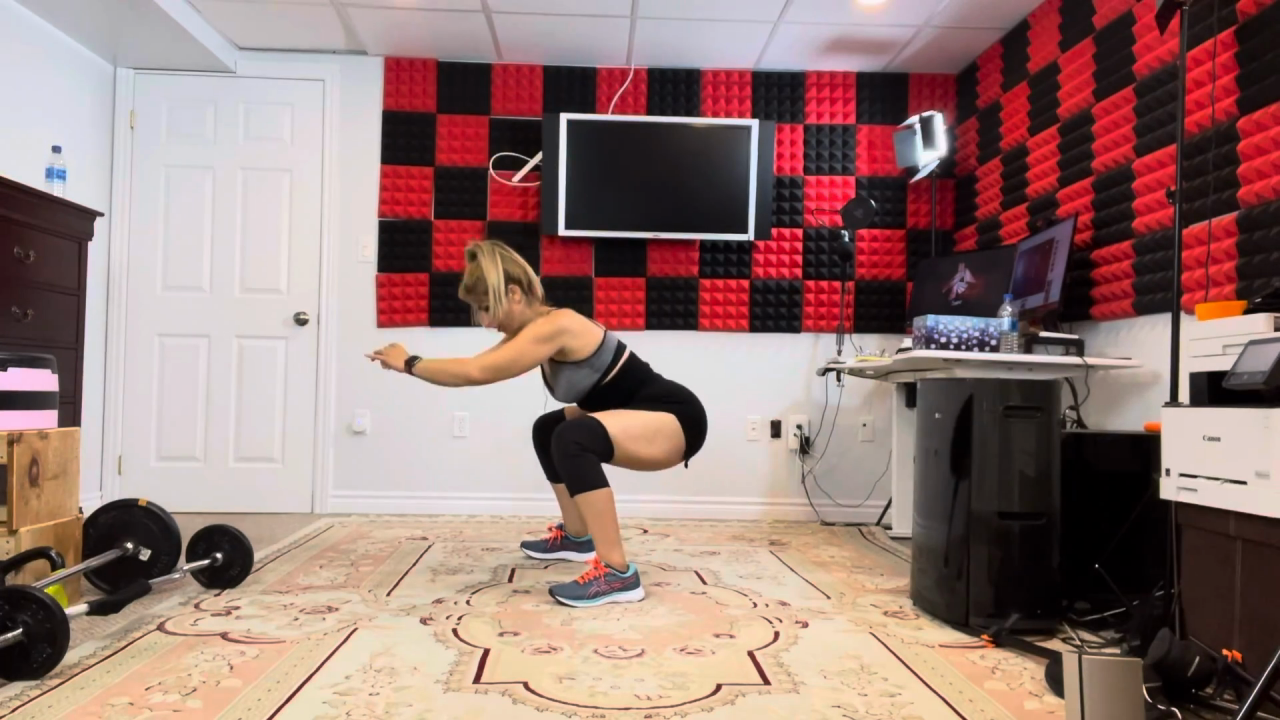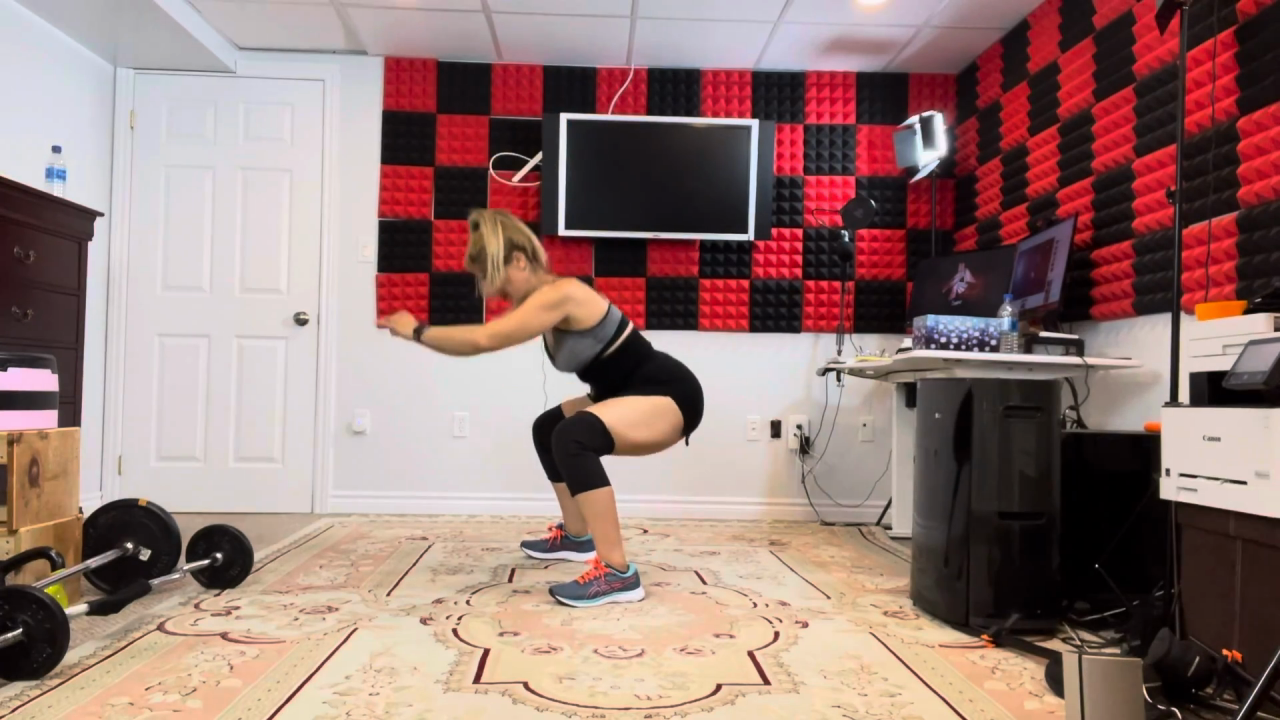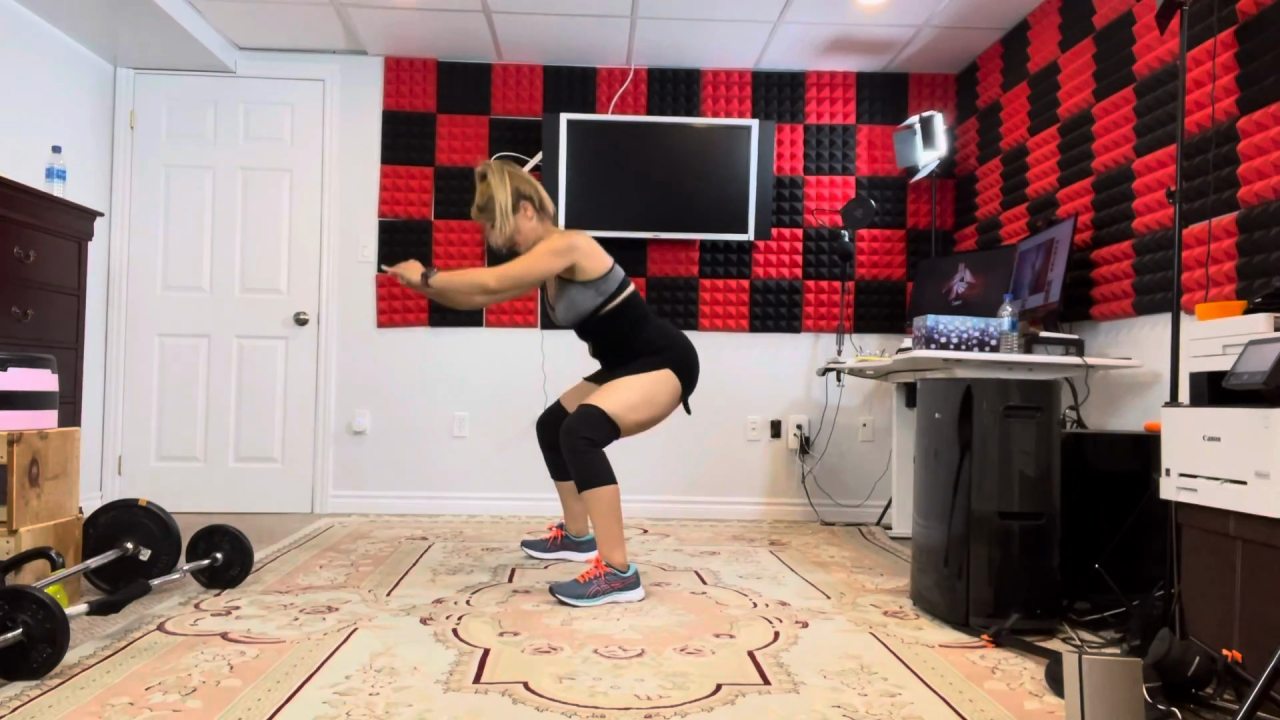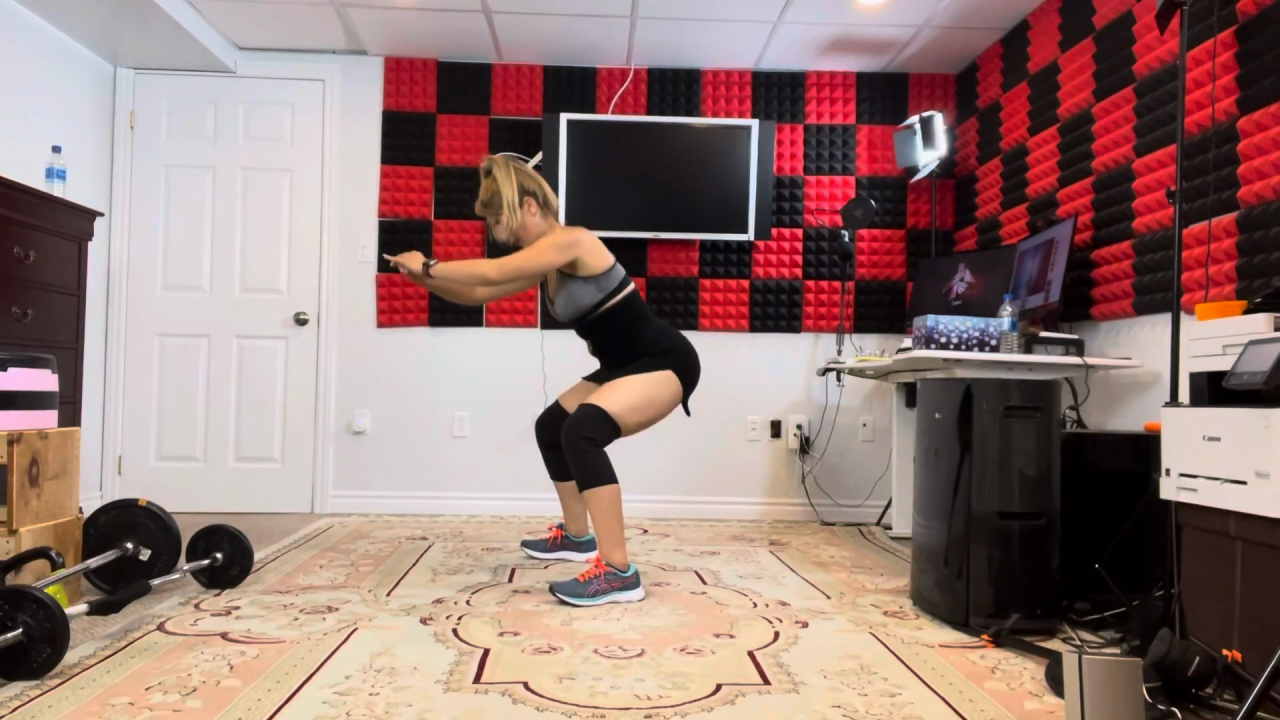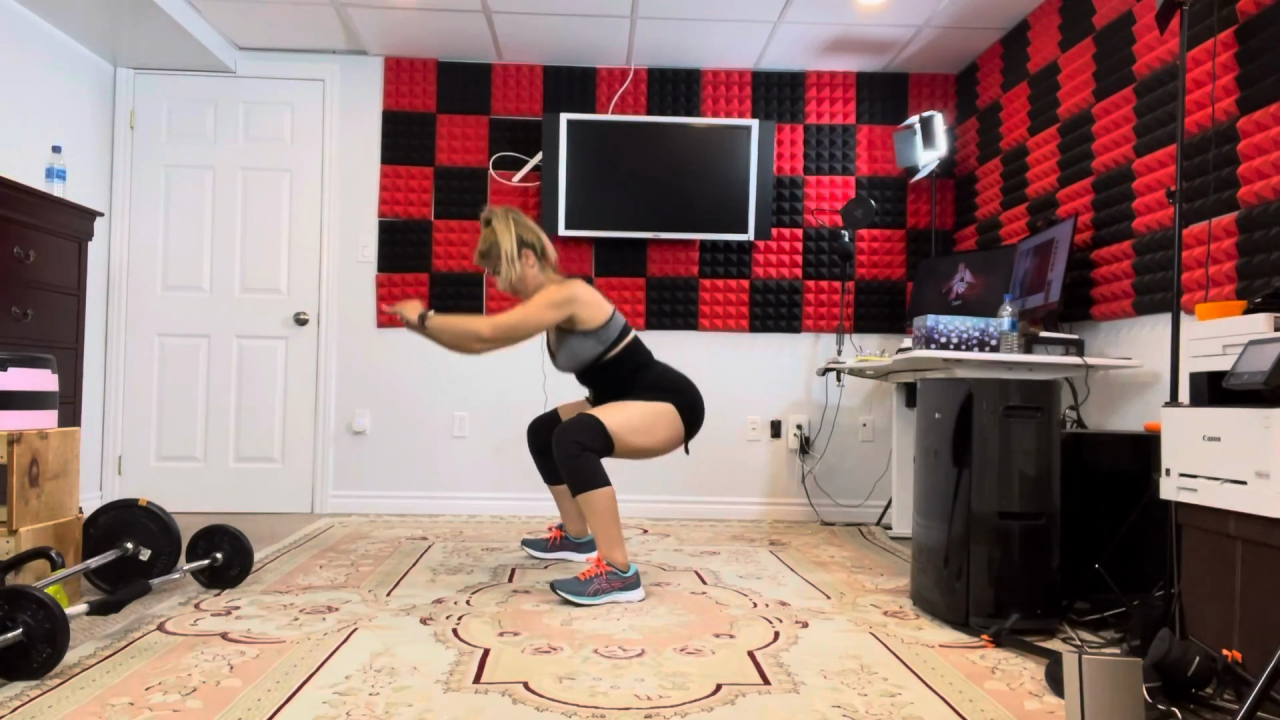
dt=0.2s
person 1, frame 1
left shoulder: (556, 326)
right shoulder: (535, 331)
left elbow: (477, 373)
right elbow: (479, 368)
left wrist: (410, 363)
right wrist: (413, 364)
left hip: (675, 417)
right hip: (641, 412)
left knee: (572, 439)
right knee: (547, 432)
left ankle: (617, 572)
right ankle: (577, 535)
person 1, frame 2
left shoulder: (562, 294)
right shoulder: (541, 302)
left elbow: (485, 339)
right elbow: (486, 335)
left wrist: (418, 331)
right wrist: (421, 331)
left hip: (672, 396)
right hip: (638, 394)
left knee: (573, 438)
right knee: (548, 429)
left ankle: (618, 572)
right ankle: (576, 535)
person 1, frame 3
left shoulder: (568, 244)
right shoulder: (546, 260)
left elbow: (491, 283)
right elbow: (481, 297)
left wrist: (426, 278)
right wrist: (426, 282)
left hip: (665, 362)
right hip: (630, 364)
left knee: (581, 432)
right knee: (552, 425)
left ankle: (618, 571)
right ankle: (577, 535)
person 1, frame 4
left shoulder: (572, 241)
right shoulder: (548, 259)
left elbow: (493, 273)
right elbow: (480, 293)
left wrist: (428, 266)
right wrist: (424, 276)
left hip: (665, 362)
right hip: (629, 364)
left knee: (582, 431)
right knee: (552, 426)
left ankle: (618, 570)
right ankle: (576, 535)
person 1, frame 5
left shoulder: (568, 294)
right shoulder: (549, 302)
left elbow: (489, 331)
right elbow: (482, 342)
left wrist: (424, 317)
right wrist: (424, 322)
left hip: (671, 401)
right hip: (635, 398)
left knee: (574, 439)
right knee: (543, 434)
left ankle: (618, 571)
right ankle: (576, 535)
